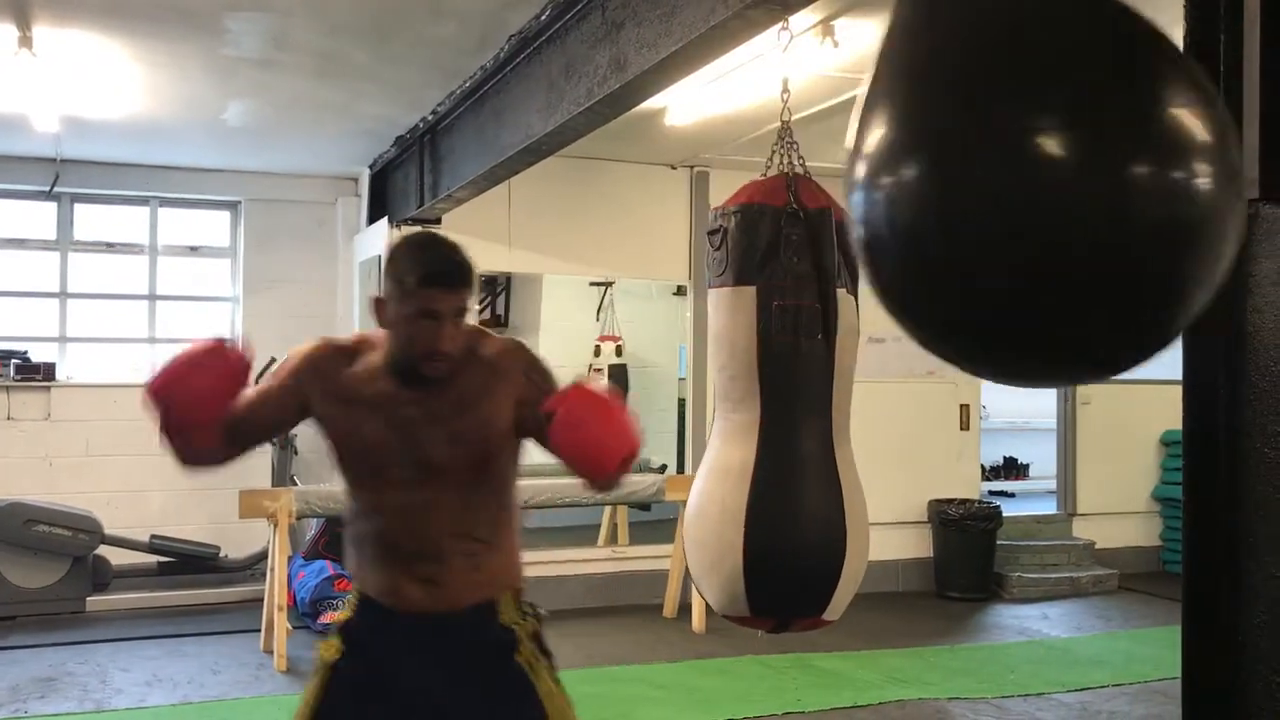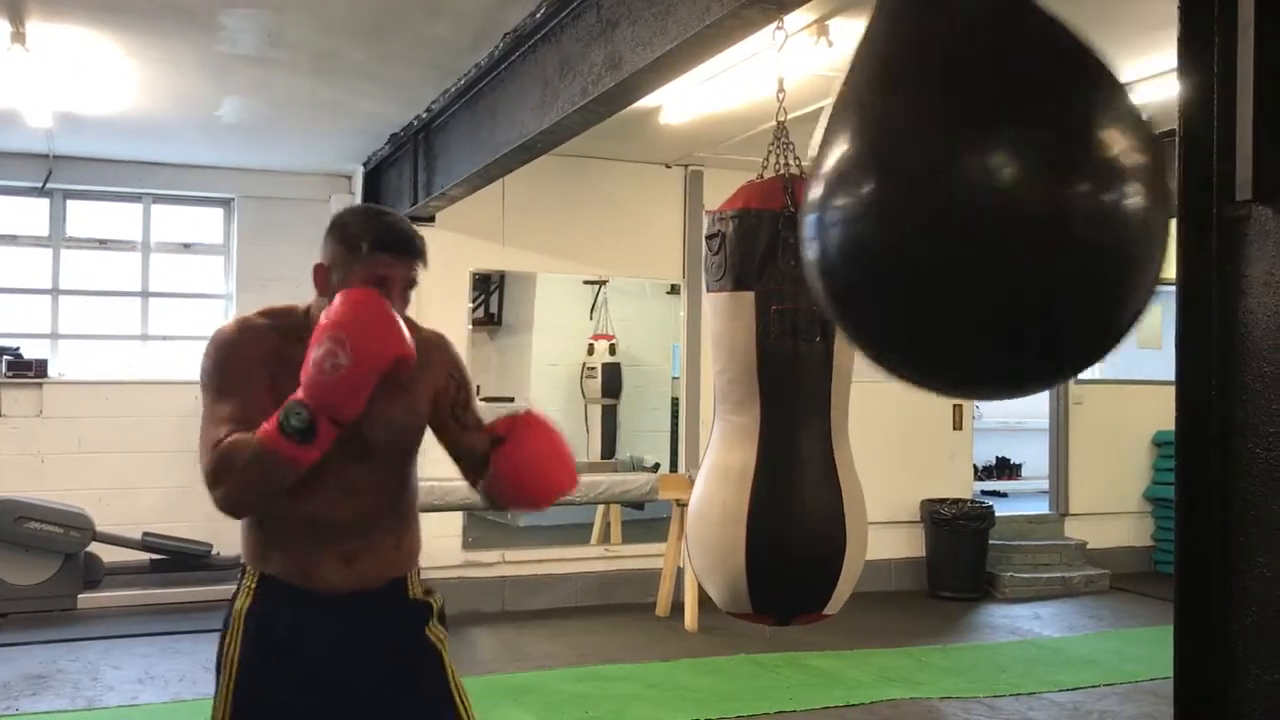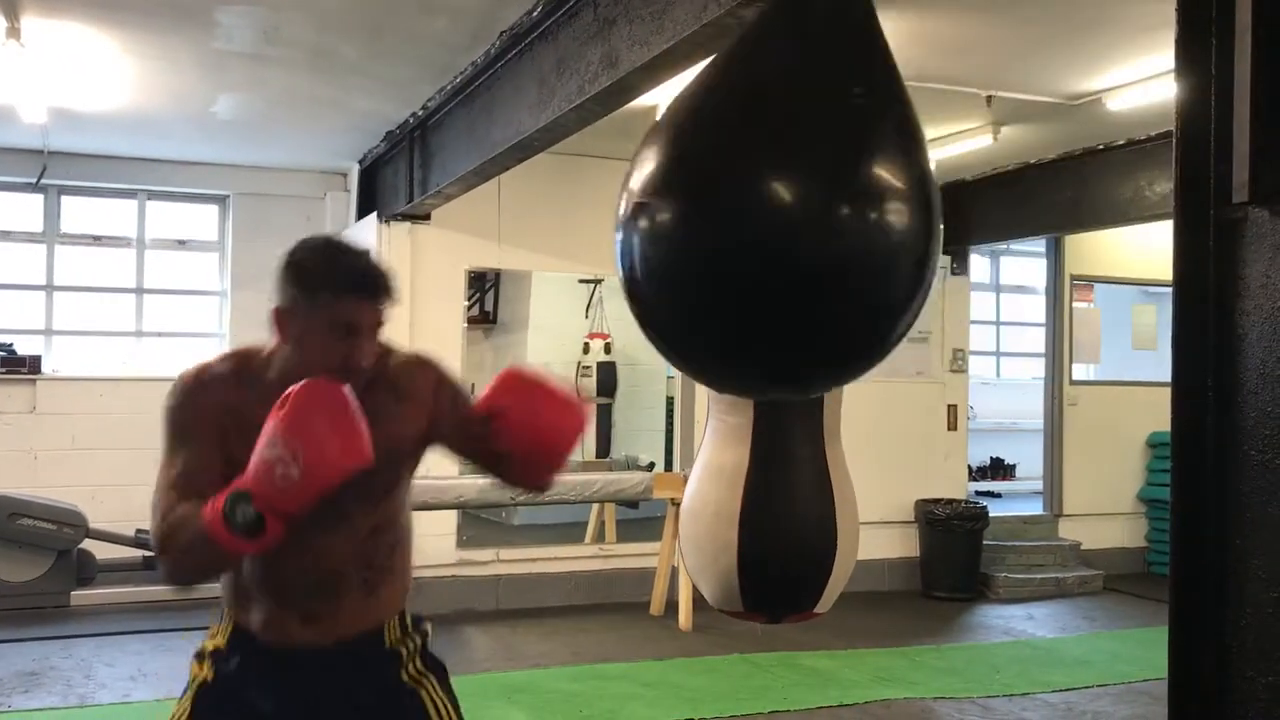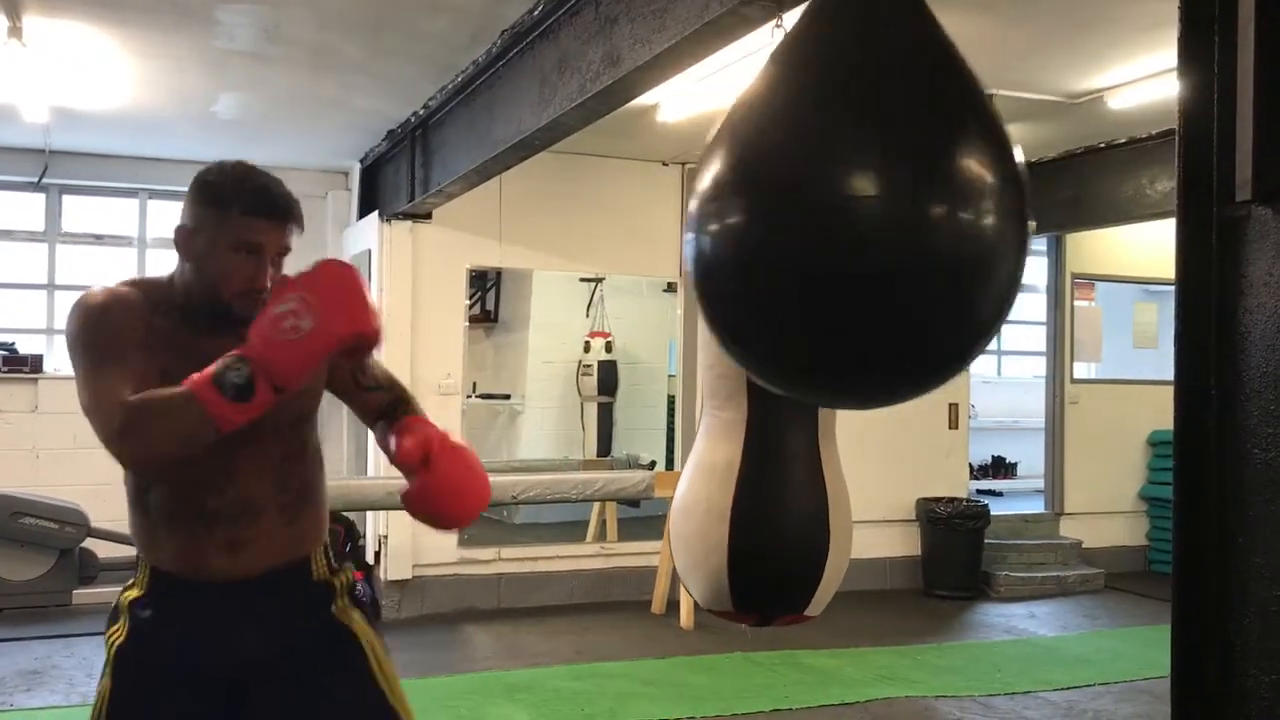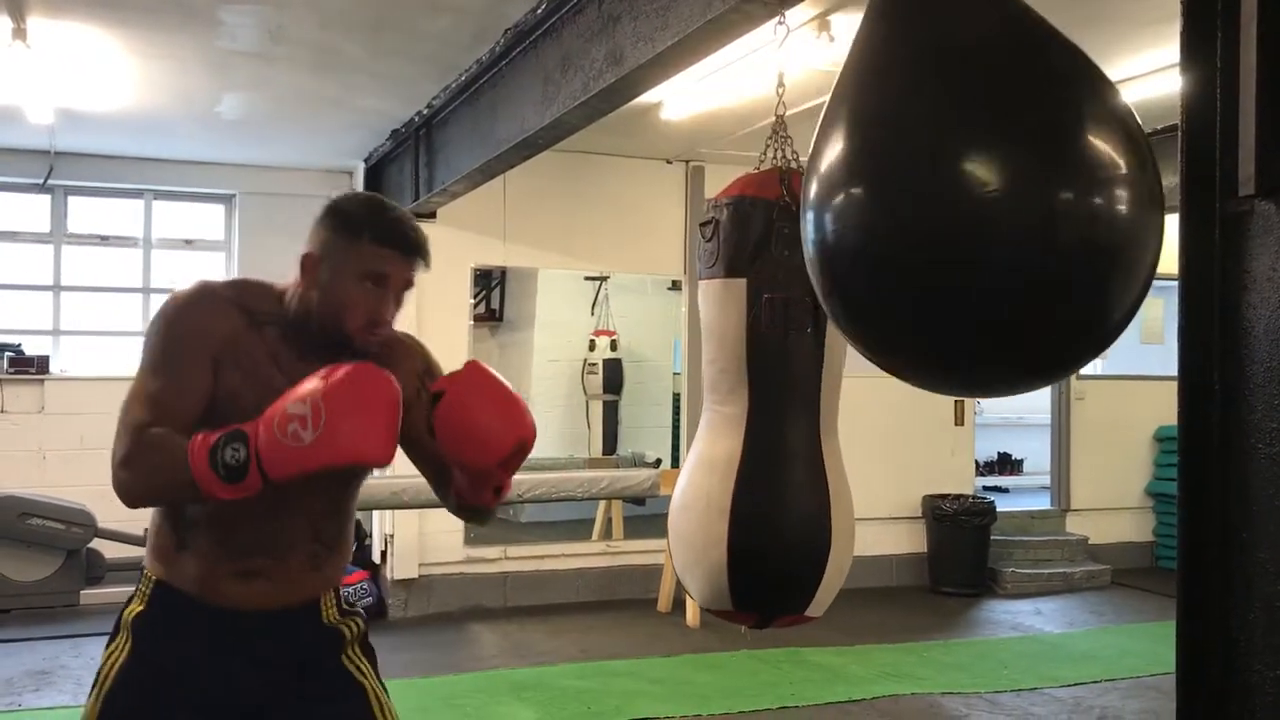
dt=0.4s
person 1, frame 1
left shoulder: (506, 369)
right shoulder: (329, 374)
left elbow: (603, 463)
right elbow: (205, 448)
left wrist: (604, 444)
right wrist: (183, 410)
left hip: (486, 634)
right hip: (376, 631)
person 1, frame 2
left shoulder: (429, 356)
right shoulder: (250, 343)
left elbow: (489, 474)
right elbow: (232, 489)
left wrist: (517, 456)
right wrist: (318, 403)
left hip: (392, 615)
right hip: (278, 617)
person 1, frame 3
left shoulder: (411, 387)
right shoulder: (213, 394)
left elbow: (525, 470)
right elbow: (177, 557)
left wrist: (535, 441)
right wrist: (261, 500)
left hip: (376, 664)
right hip: (249, 663)
person 1, frame 4
left shoulder: (319, 312)
right shoulder: (113, 316)
left elbow: (385, 400)
right elbow: (136, 439)
left wrist: (422, 445)
right wrist: (258, 369)
left hip: (302, 604)
right hip: (170, 614)
person 1, frame 5
left shoulder: (400, 367)
right shoulder: (207, 319)
left elbow: (468, 503)
right elbow: (135, 473)
left wrist: (486, 469)
right wrist: (263, 448)
left hip: (308, 639)
right hip: (173, 630)
